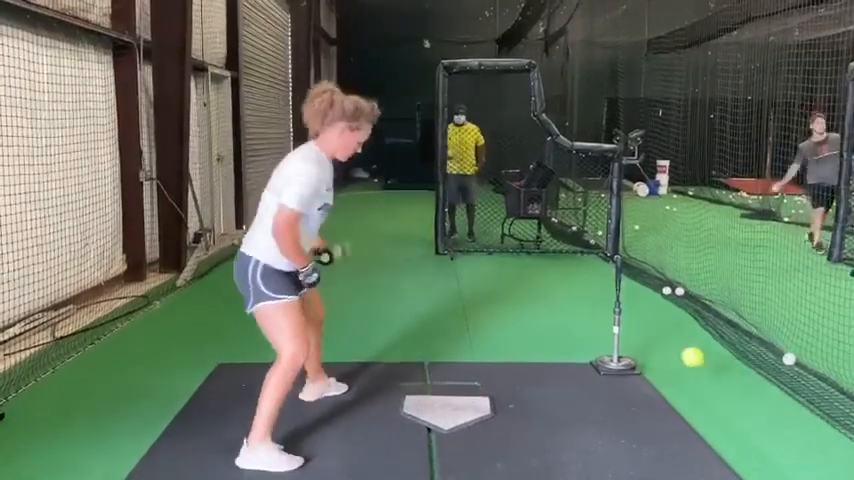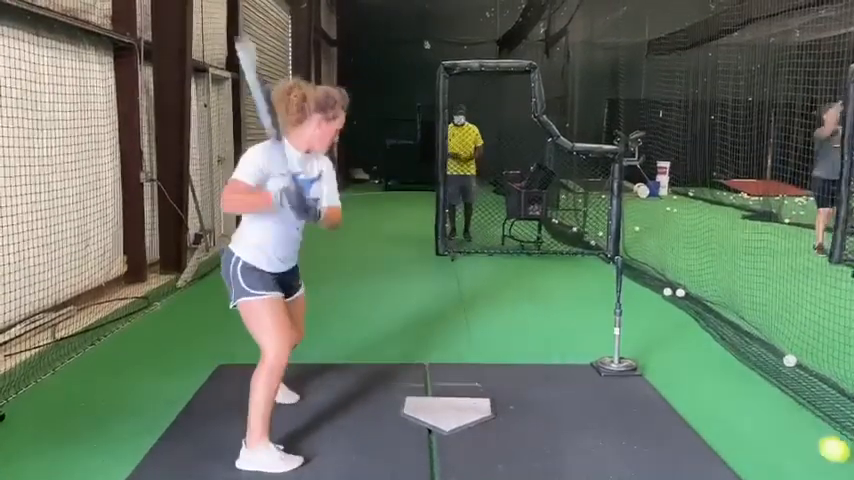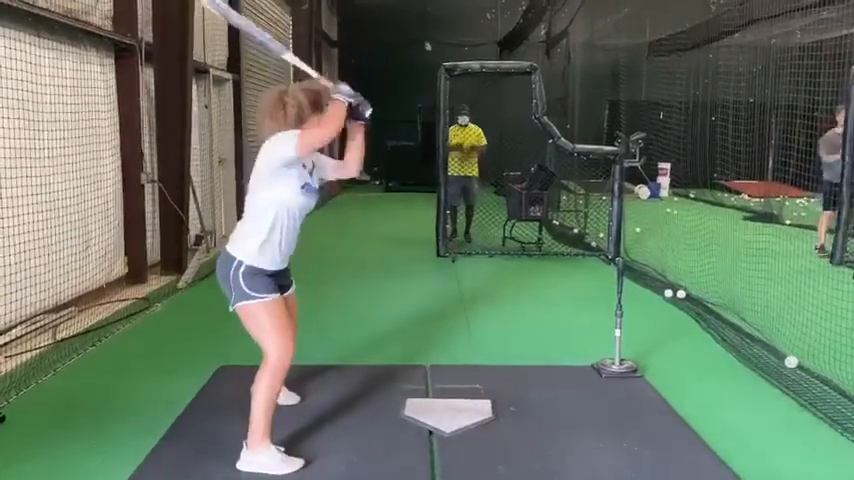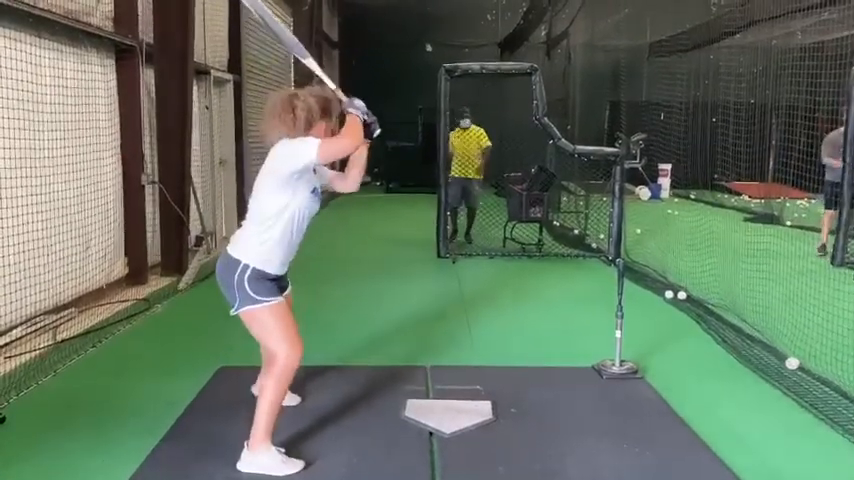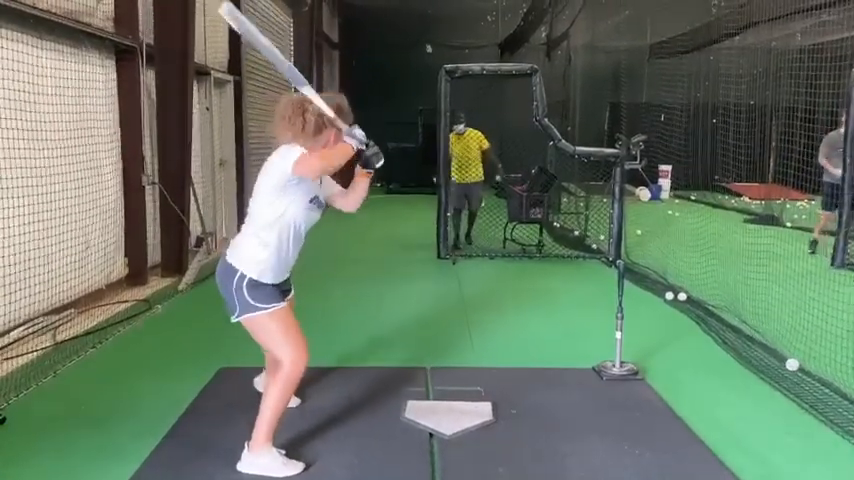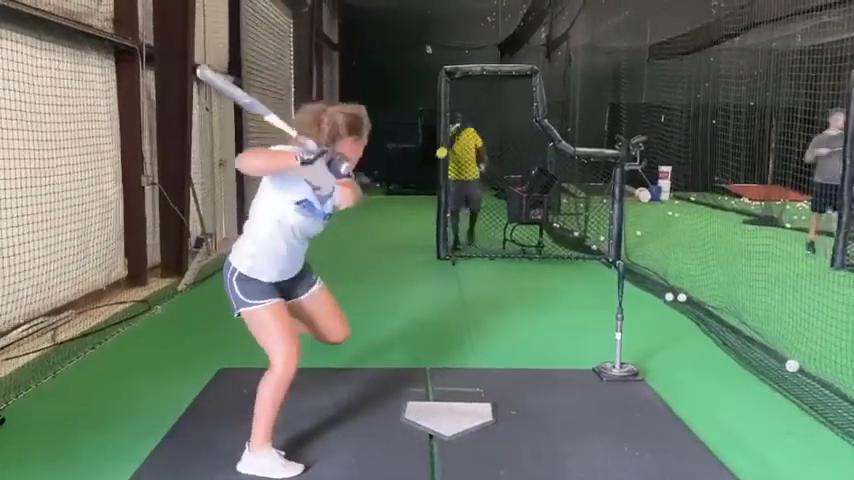
dt=0.4s
person 1, frame 1
left shoulder: (320, 163)
right shoulder: (307, 166)
right elbow: (282, 230)
left wrist: (320, 246)
right wrist: (306, 267)
left hip: (286, 266)
right hip: (261, 268)
left knee: (314, 322)
right knee: (293, 354)
left ankle: (316, 382)
right ankle: (256, 445)
person 1, frame 2
left shoulder: (323, 165)
right shoulder: (263, 154)
left elbow: (334, 217)
right elbow: (230, 201)
left wrist: (319, 212)
right wrist: (280, 201)
left hip: (285, 266)
right hip: (248, 264)
left knee: (294, 336)
right knee: (276, 351)
left ankle: (271, 383)
right ankle: (255, 447)
person 1, frame 3
left shoulder: (309, 160)
right shoulder: (279, 147)
left elbow: (350, 168)
right elbow: (327, 131)
left wrist: (358, 122)
right wrist: (340, 99)
left hip: (273, 264)
right hip: (244, 267)
left knee: (285, 331)
right knee: (280, 350)
left ankle: (267, 385)
right ankle: (256, 449)
person 1, frame 4
left shoulder: (309, 163)
right shoulder: (291, 151)
left elbow: (348, 183)
right elbow: (348, 144)
left wrist: (365, 137)
right wrist: (355, 114)
left hip: (268, 267)
right hip: (246, 270)
left knee: (279, 332)
right knee: (289, 352)
left ankle: (265, 383)
person 1, frame 5
left shoulder: (317, 174)
right shoulder: (288, 156)
left elbow: (349, 203)
right elbow: (315, 164)
left wrist: (366, 166)
right wrist: (352, 145)
left hip: (274, 273)
right hip: (246, 277)
left knee: (285, 339)
right knee: (294, 359)
left ankle: (268, 380)
person 1, frame 6
left shoulder: (331, 177)
right shoulder: (291, 160)
left elbow: (349, 200)
right elbow: (245, 161)
left wrist: (342, 173)
right wrist: (298, 157)
left hip: (293, 270)
right hip: (249, 274)
left knee: (338, 334)
right knee: (286, 358)
left ankle: (282, 333)
person 2, frame 1
left shoulder: (837, 139)
right shoulder: (805, 146)
right elbow: (795, 166)
right wrist: (783, 182)
left hip: (833, 184)
right hip: (815, 183)
left knee: (824, 212)
right knee: (819, 210)
left ankle: (812, 232)
right ankle: (817, 242)
person 2, frame 2
left shoulder: (843, 132)
right shoulder: (819, 133)
right elbow: (827, 131)
right wrist: (835, 109)
left hip: (839, 178)
right hip: (822, 178)
left knee: (837, 210)
right knee: (823, 211)
right ankle: (819, 243)
person 2, frame 3
right shoulder: (827, 137)
right elbow: (824, 158)
right wrist: (841, 155)
right hip: (831, 181)
right knee: (828, 213)
right ankle: (821, 244)
person 2, frame 4
right shoulder: (833, 136)
right elbow: (825, 158)
right wrist: (840, 164)
right hip: (833, 180)
right knee: (830, 212)
right ankle: (823, 244)
person 2, frame 5
right shoulder: (831, 137)
right elbow: (821, 158)
right wrist: (832, 170)
right hip: (832, 181)
right knee: (828, 214)
right ankle: (815, 238)
person 2, frame 6
left shoulder: (846, 138)
right shoulder: (819, 139)
right elbow: (808, 159)
right wrist: (816, 152)
left hip: (840, 183)
right hip: (822, 182)
left knee: (839, 215)
right knee: (817, 213)
right ankle: (811, 241)
person 3, frame 1
left shoulder: (474, 129)
right shoulder: (446, 130)
left elbow: (480, 146)
left wrist: (481, 162)
left hip: (469, 171)
right hip: (452, 171)
left knee: (470, 202)
right knee: (451, 201)
left ankle: (471, 231)
right ankle: (452, 227)
person 3, frame 2
left shoulder: (473, 130)
right shoulder: (447, 130)
left elbow: (480, 148)
left wrist: (473, 156)
right wrist: (451, 155)
left hip: (469, 172)
right hip: (452, 172)
left knee: (468, 203)
right knee: (451, 202)
left ankle: (467, 230)
right ankle: (453, 229)
person 3, frame 3
left shoulder: (477, 130)
right shoulder: (450, 131)
left elbow: (484, 148)
left wrist: (476, 148)
right wrist: (453, 147)
left hip: (471, 173)
right hip: (454, 173)
left knee: (470, 204)
right knee: (453, 203)
left ankle: (467, 231)
right ankle: (454, 230)
person 3, frame 4
left shoulder: (479, 132)
right shoulder: (453, 135)
left elbow: (487, 150)
right elbow: (450, 154)
left wrist: (482, 164)
left hip: (474, 176)
right hip: (456, 175)
left knee: (472, 206)
right knee: (453, 205)
left ankle: (468, 232)
right ankle: (454, 230)
person 3, frame 5
left shoulder: (477, 135)
right shoulder: (450, 138)
left elbow: (488, 152)
left wrist: (498, 168)
left hip: (475, 179)
right hip: (457, 179)
left knee: (473, 209)
right knee: (457, 209)
left ankle: (468, 234)
right ankle: (456, 238)
person 3, frame 6
left shoulder: (472, 132)
right shoulder: (448, 137)
left elbow: (481, 148)
right elbow: (447, 150)
left wrist: (482, 162)
right wrist: (455, 134)
left hip: (472, 177)
right hip: (455, 178)
left knee: (475, 207)
right knee: (454, 209)
left ankle: (470, 231)
right ankle: (456, 239)
